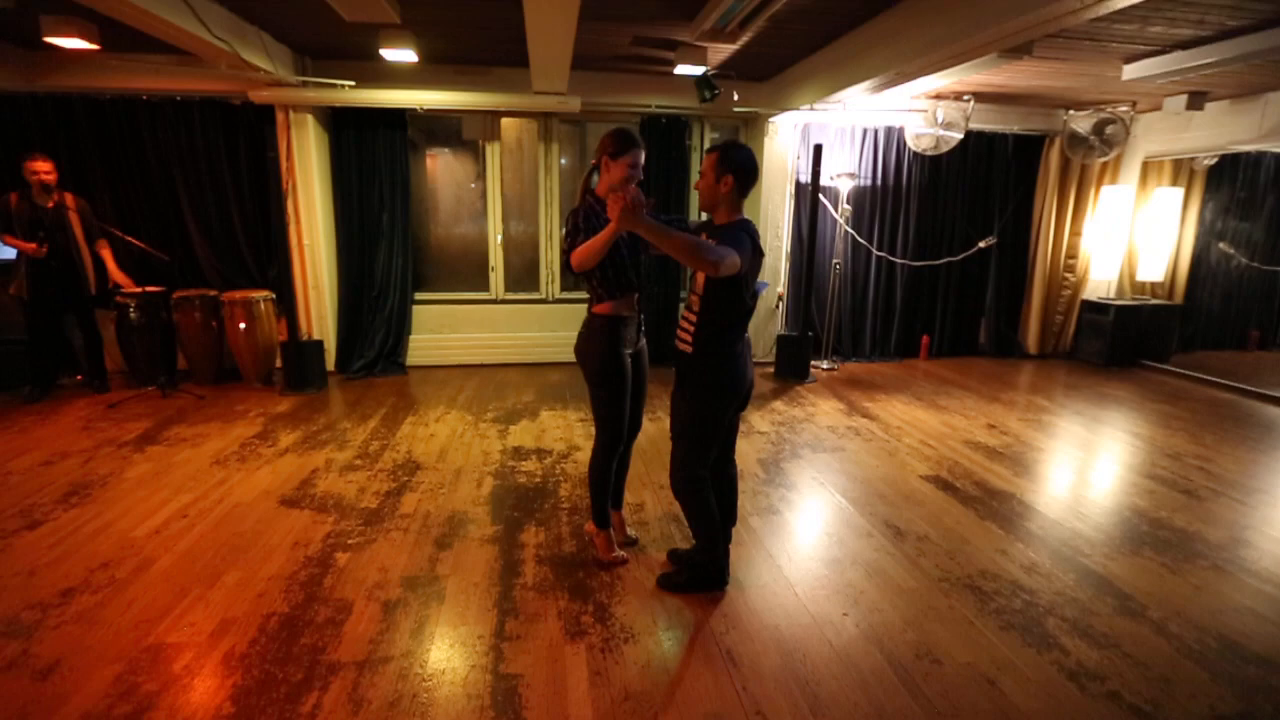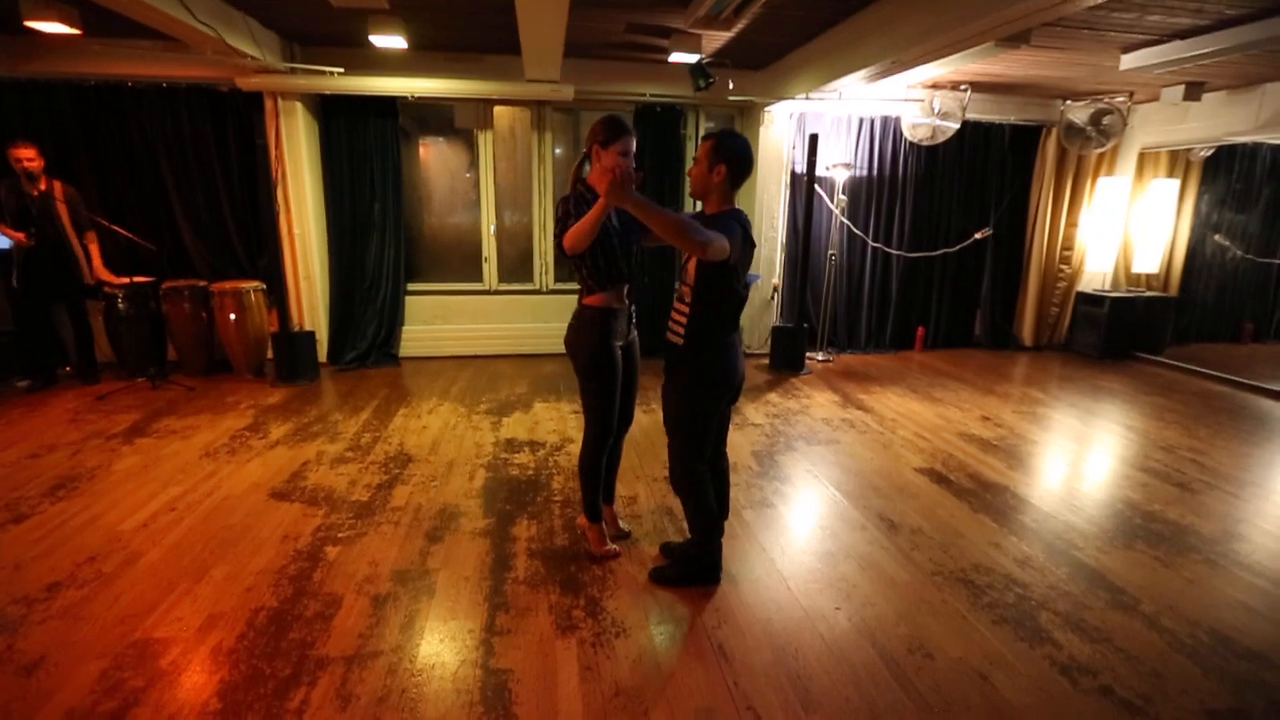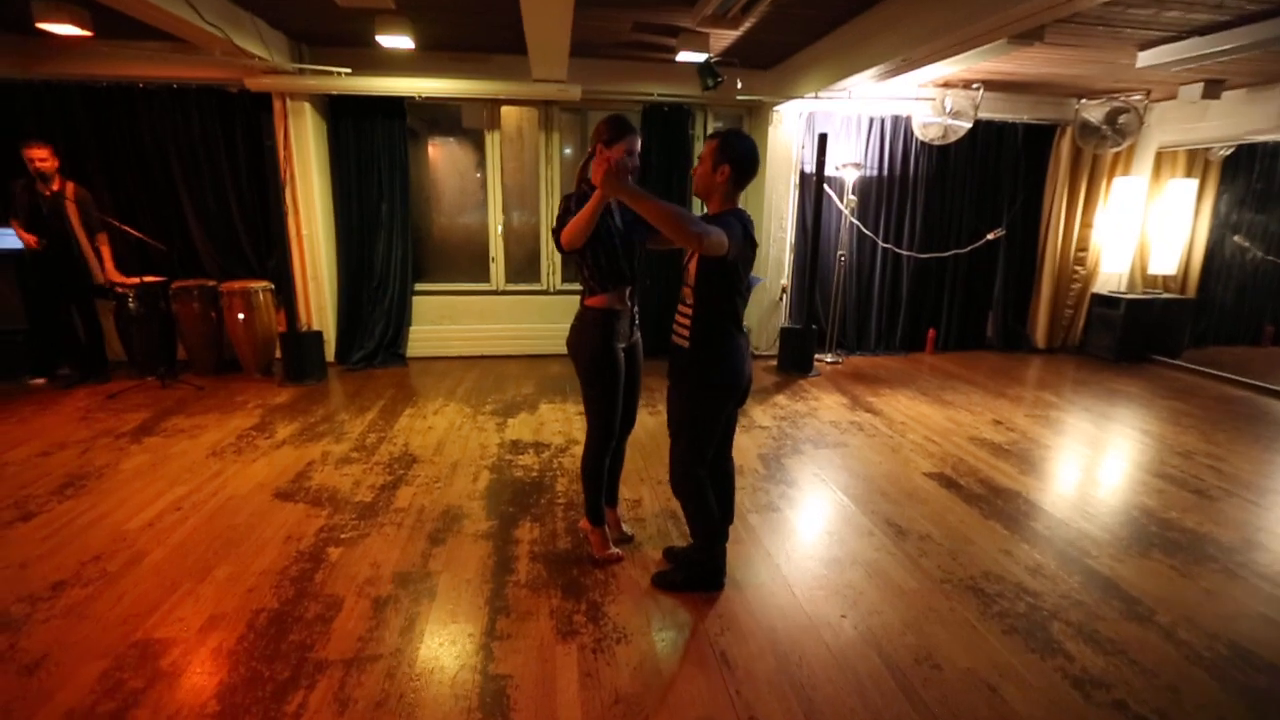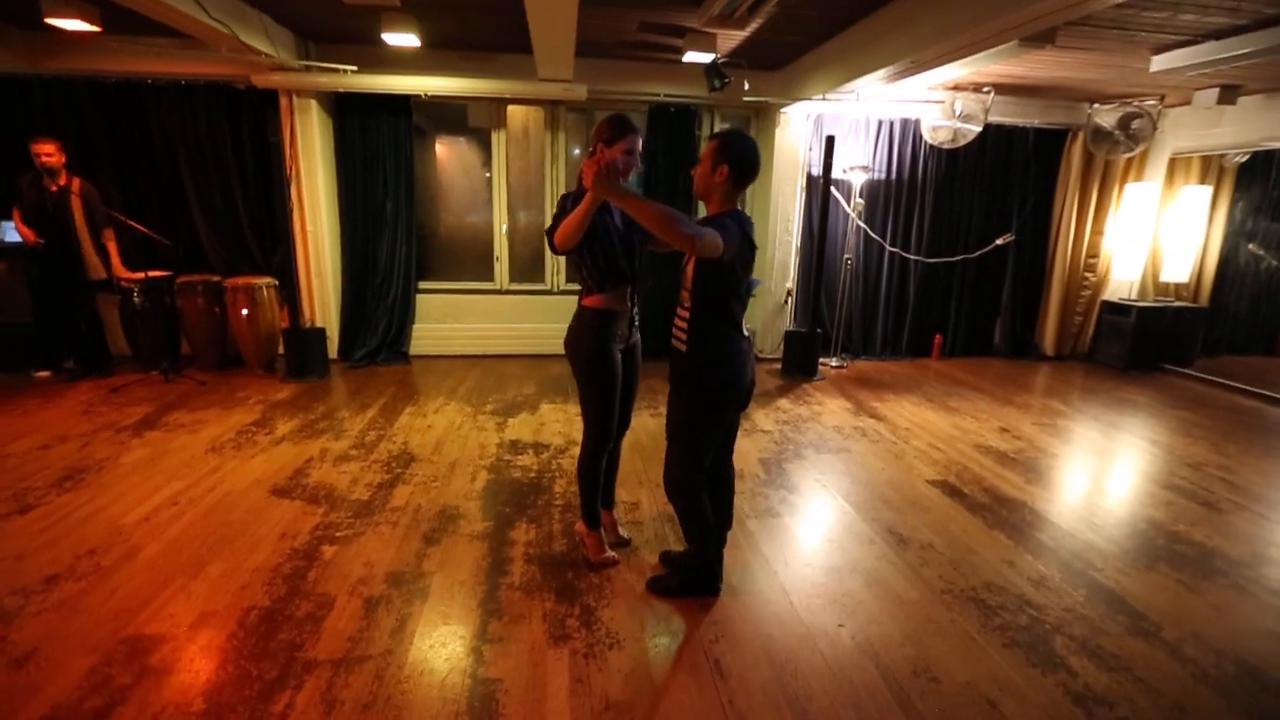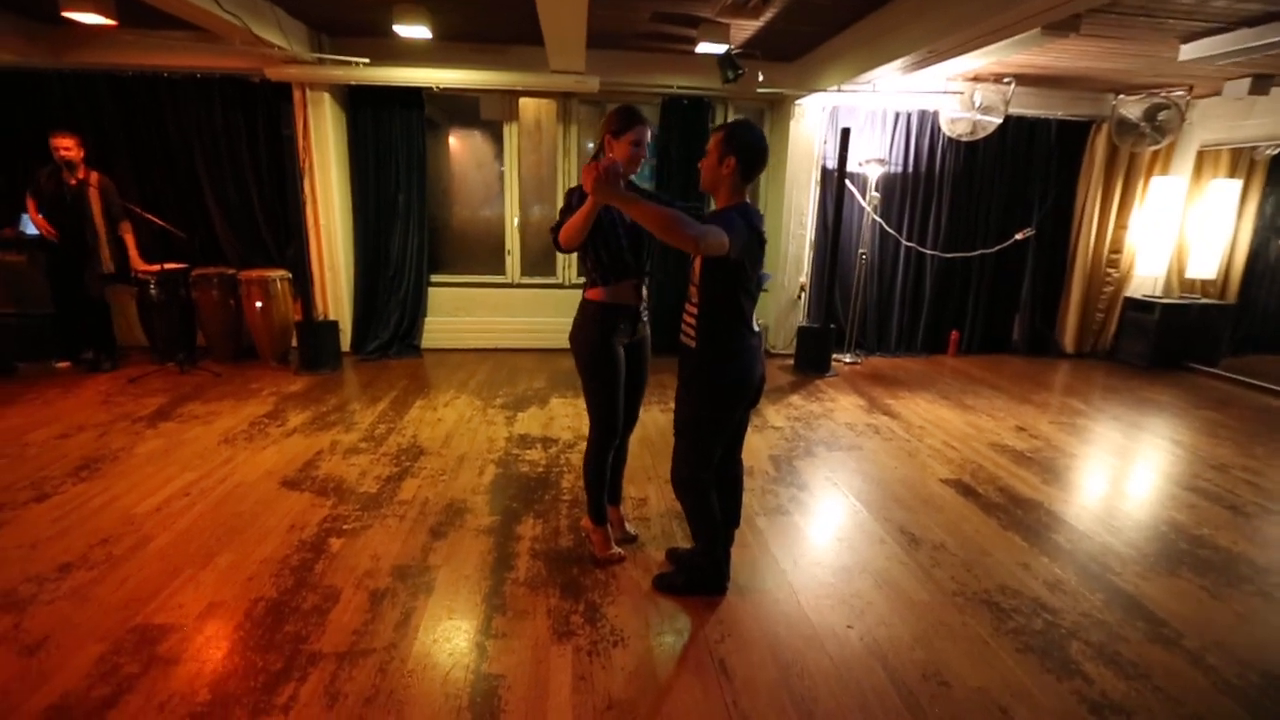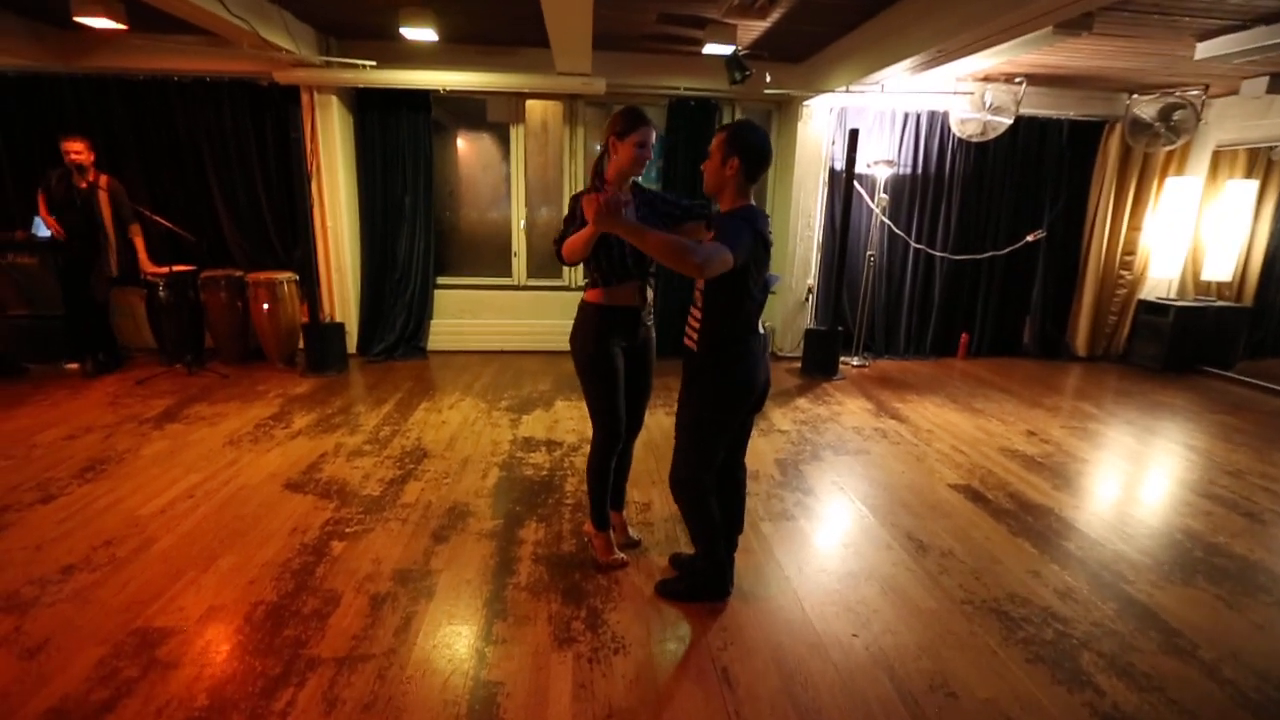
dt=0.2s
person 1, frame 1
left shoulder: (739, 239)
right shoulder: (715, 230)
left elbow: (712, 262)
right elbow: (687, 246)
left wrist: (639, 225)
left hip: (711, 374)
right hip: (721, 370)
left knee: (689, 474)
right knee: (718, 465)
left ankle: (710, 567)
right ankle: (713, 552)
person 1, frame 2
left shoulder: (732, 229)
right shoulder: (710, 220)
left elbow: (700, 245)
right elbow: (678, 232)
left wrist: (629, 201)
left hip: (701, 367)
right hip: (712, 362)
left knee: (688, 468)
right knee: (710, 459)
left ankle: (703, 562)
right ankle: (705, 546)
person 1, frame 3
left shoulder: (732, 228)
right shoulder: (719, 223)
left elbow: (694, 235)
right elbow: (683, 233)
left wrist: (624, 192)
left hip: (706, 370)
right hip: (721, 364)
left knee: (688, 472)
right knee: (714, 463)
left ankle: (706, 568)
right ankle: (710, 551)
person 1, frame 4
left shoulder: (729, 229)
right shoulder: (724, 226)
left elbow: (685, 235)
right elbow: (685, 235)
left wrist: (615, 193)
right wrist: (617, 198)
left hip: (707, 374)
right hip: (725, 368)
left knee: (683, 476)
right knee: (715, 468)
left ankle: (702, 573)
right ankle: (707, 557)
person 1, frame 5
left shoulder: (736, 222)
right shoulder: (736, 219)
left elbow: (692, 237)
right elbow: (692, 233)
left wrist: (616, 196)
right wrist: (622, 198)
left hip: (716, 370)
right hip: (736, 364)
left knee: (691, 474)
right knee: (724, 465)
left ankle: (709, 572)
right ankle: (714, 555)
person 1, frame 6
left shoulder: (740, 227)
right shoulder: (744, 221)
left elbow: (699, 262)
right elbow: (700, 250)
left wrist: (621, 224)
left hip: (721, 374)
right hip: (743, 369)
left knee: (689, 477)
right knee: (726, 469)
left ankle: (712, 575)
right ankle: (719, 562)
person 2, frame 1
right shoulder: (585, 215)
right elbow: (577, 262)
right wrist: (616, 225)
left hip: (634, 331)
right hip: (605, 336)
left knee: (630, 430)
right knee: (611, 435)
left ankle: (613, 513)
right ankle: (599, 526)
person 2, frame 2
left shoulder: (620, 206)
right shoulder: (576, 202)
right elbow: (570, 245)
right wrist: (604, 200)
left hip: (625, 323)
right hip: (595, 328)
left knee: (621, 423)
right knee: (600, 429)
left ankle: (605, 506)
right ankle: (592, 521)
person 2, frame 3
left shoulder: (626, 206)
right shoulder: (580, 201)
right elbow: (566, 241)
right wrist: (600, 194)
left hip: (629, 325)
right hip: (598, 329)
left knee: (623, 427)
right knee: (603, 431)
left ankle: (608, 510)
right ankle: (594, 523)
person 2, frame 4
right shoulder: (579, 202)
right elbow: (559, 243)
right wrist: (593, 195)
left hip: (628, 327)
right hip: (595, 330)
left knee: (618, 429)
right knee: (599, 433)
left ankle: (605, 513)
right ankle: (590, 526)
person 2, frame 5
left shoulder: (639, 198)
right shoulder: (585, 195)
right elbow: (565, 241)
right wrist: (596, 199)
left hip: (637, 320)
right hip: (599, 323)
left knee: (626, 424)
right knee: (605, 428)
left ankle: (612, 509)
right ankle: (596, 522)
person 2, frame 6
left shoulder: (649, 200)
right shoulder: (588, 199)
left elbow: (701, 219)
right elbow: (565, 252)
right wrist: (593, 228)
left hip: (640, 324)
right hip: (599, 325)
left knee: (631, 428)
right knee: (609, 432)
left ankle: (615, 512)
right ankle: (599, 527)
person 3, frame 1
left shoulder: (73, 204)
left elbow: (97, 237)
left wrist: (112, 269)
right wrist: (22, 245)
left hip: (76, 275)
right hip: (40, 277)
left knee: (89, 328)
right knee: (43, 331)
left ankle: (97, 377)
right ankle: (41, 382)
person 3, frame 2
left shoulder: (63, 192)
left elbow: (86, 229)
left wrist: (97, 264)
left hip: (67, 265)
right hip: (32, 267)
left knee: (79, 319)
right knee: (30, 320)
left ankle: (87, 369)
right ankle: (43, 371)
person 3, frame 3
left shoulder: (75, 193)
right shoulder: (22, 191)
left elbow: (97, 230)
right elbow: (16, 218)
left wrist: (108, 266)
right wrist: (22, 233)
left hip: (78, 265)
right hip: (44, 267)
left knee: (88, 318)
right knee: (56, 320)
left ankle: (98, 367)
right ankle: (80, 366)
person 3, frame 4
left shoulder: (81, 188)
right shoulder: (28, 185)
left elbow: (103, 226)
right elbow: (19, 208)
left wrist: (115, 262)
right wrist: (21, 228)
left hip: (79, 260)
right hip: (46, 262)
left knee: (87, 311)
right knee: (53, 315)
left ankle: (102, 361)
right ankle: (82, 361)
person 3, frame 5
left shoulder: (98, 182)
right shoulder: (46, 177)
left elbow: (120, 219)
right elbow: (31, 195)
left wrist: (132, 254)
right wrist: (35, 217)
left hip: (92, 252)
right hip: (61, 253)
left knee: (93, 299)
right knee: (67, 306)
left ankle: (106, 352)
right ankle: (76, 352)
person 3, frame 6
left shoulder: (108, 185)
right shoulder: (57, 179)
left elbow: (130, 221)
right elbow: (42, 192)
left wrist: (142, 257)
right wrist: (45, 216)
left hip: (100, 254)
right hip: (70, 254)
left knee: (95, 302)
right knee: (74, 307)
left ankle: (107, 356)
right ankle: (85, 355)
